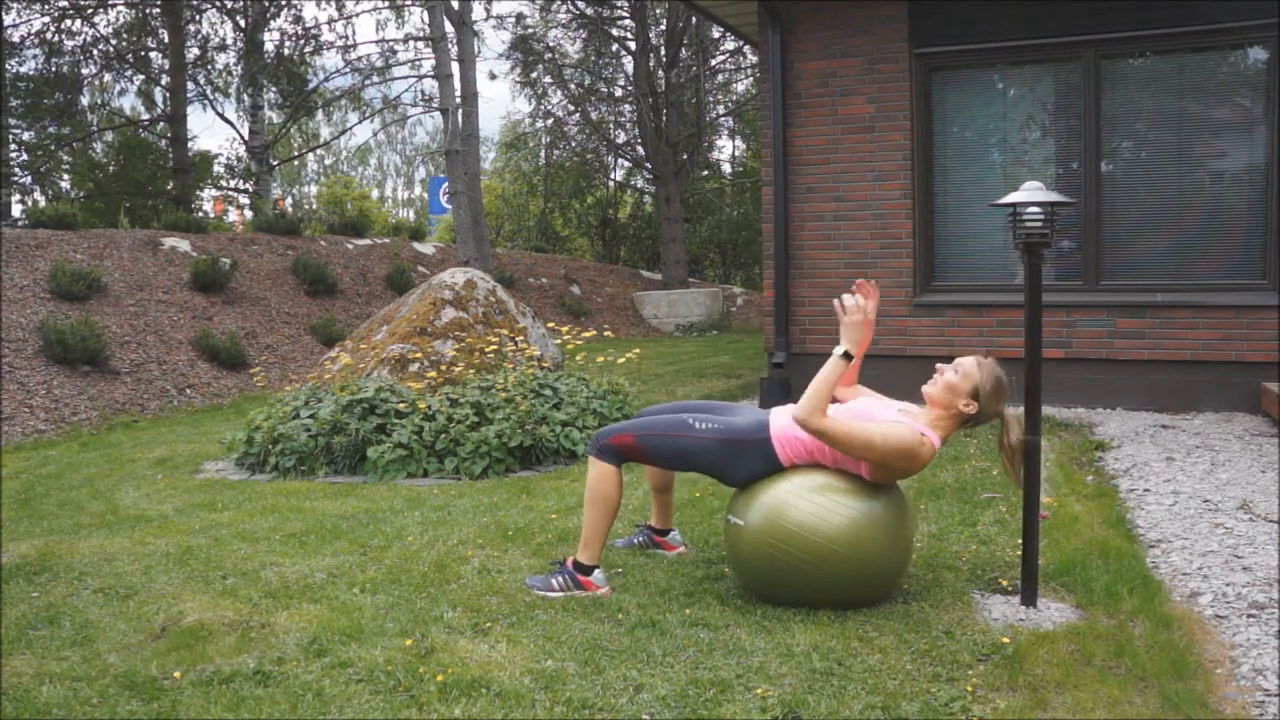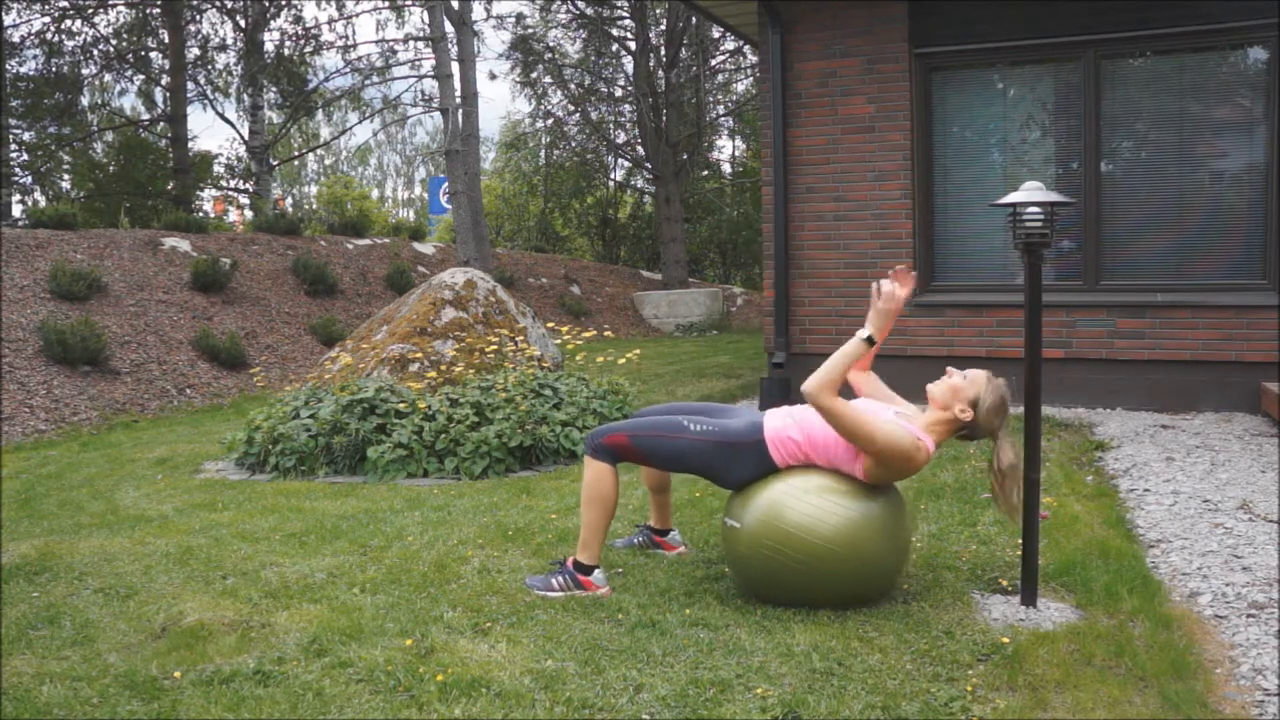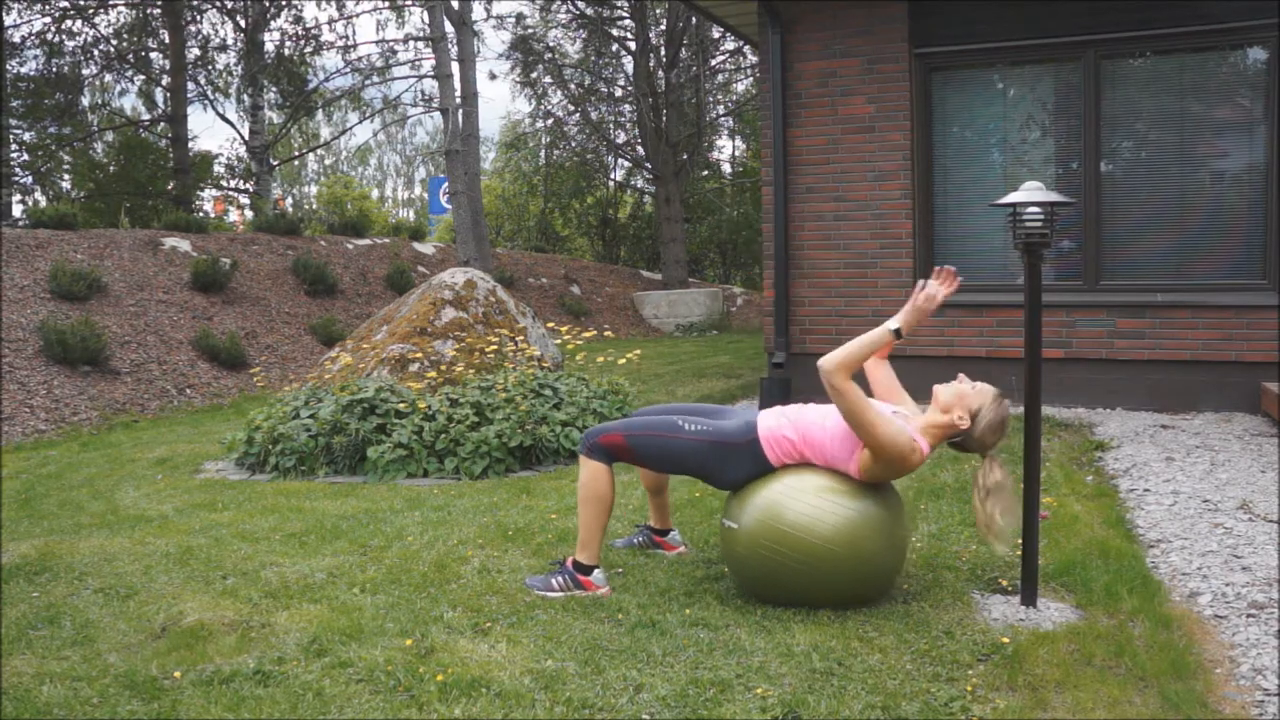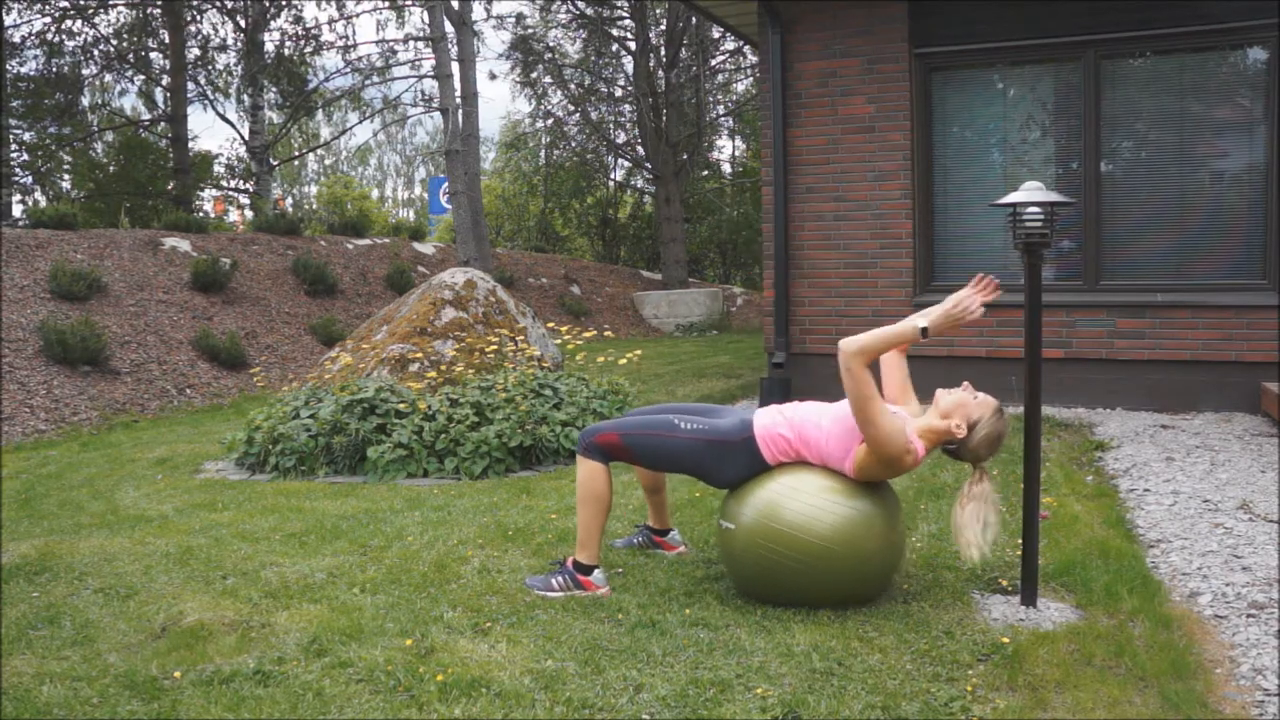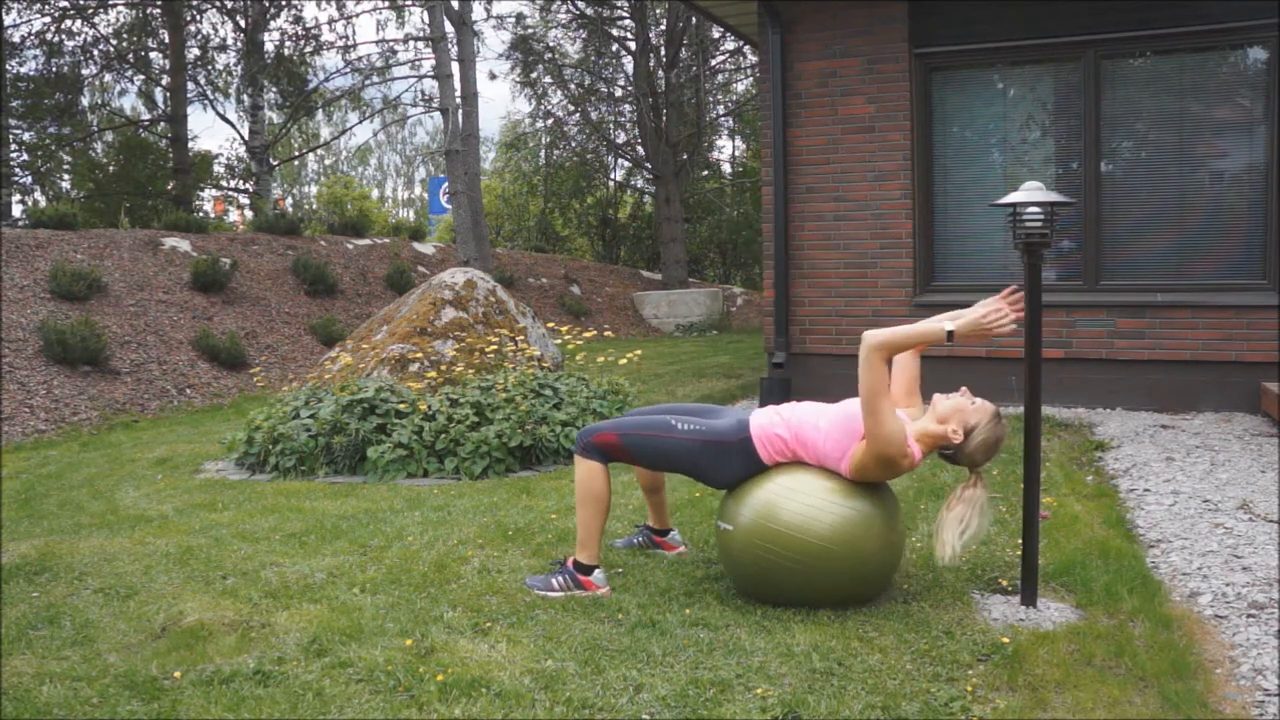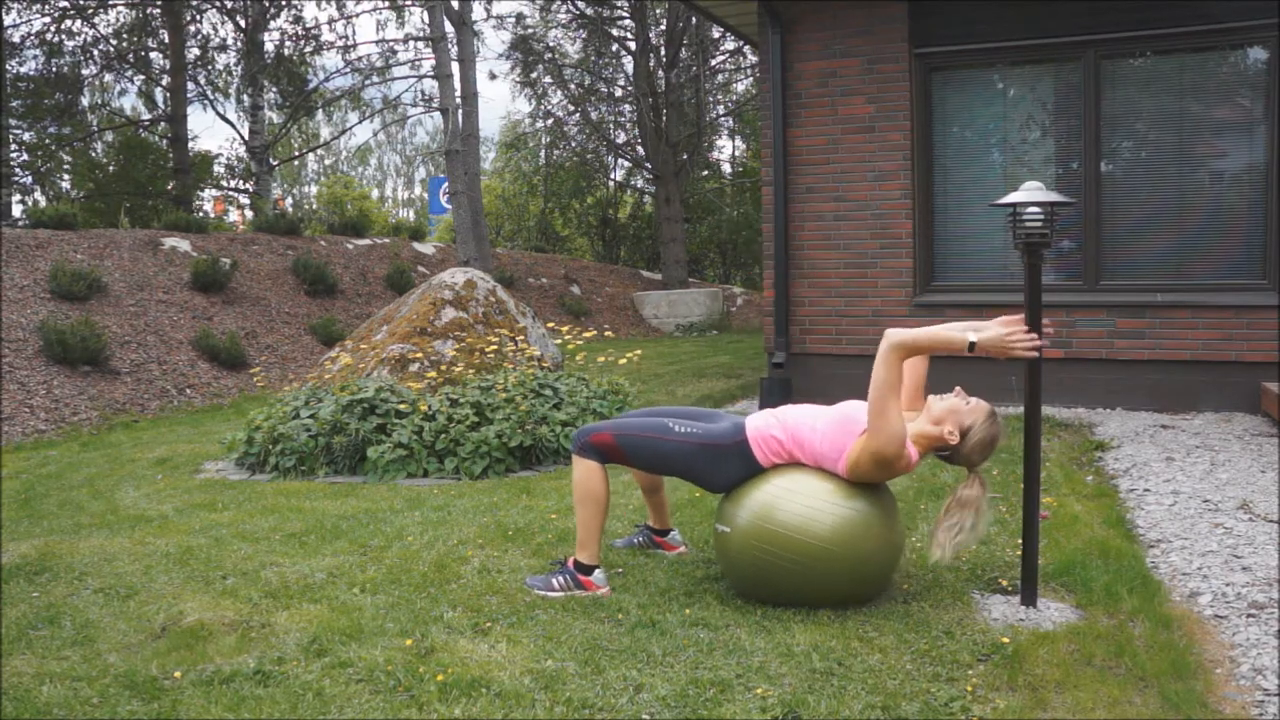
dt=0.1s
person 1, frame 1
left shoulder: (911, 445)
right shoulder: (917, 419)
left elbow: (808, 418)
right elbow: (844, 391)
left wrist: (847, 344)
right wrist: (862, 330)
left hip: (751, 447)
right hip: (763, 422)
left knee: (605, 443)
right knee: (643, 419)
left ankle: (584, 572)
right ankle: (662, 533)
person 1, frame 2
left shoulder: (906, 449)
right shoulder: (912, 421)
left elbow: (817, 391)
right elbow: (855, 370)
left wrist: (874, 328)
right wrist: (884, 319)
left hip: (746, 450)
right hip: (757, 424)
left knee: (600, 443)
right knee: (640, 419)
left ankle: (584, 572)
right ankle: (661, 533)
person 1, frame 3
left shoulder: (902, 449)
right shoulder: (912, 421)
left elbow: (831, 372)
right elbow: (873, 360)
left wrist: (902, 322)
right wrist: (914, 312)
left hip: (743, 449)
right hip: (754, 424)
left knee: (596, 442)
right knee: (637, 421)
left ankle: (584, 572)
right ankle: (661, 533)
person 1, frame 4
left shoulder: (895, 450)
right shoulder: (908, 418)
left elbow: (852, 352)
right elbow: (890, 348)
left wrist: (932, 322)
right wrist: (945, 309)
left hip: (738, 447)
right hip: (748, 426)
left knee: (592, 441)
right knee: (632, 420)
left ankle: (584, 572)
right ankle: (661, 533)
person 1, frame 5
left shoulder: (893, 451)
right shoulder: (911, 421)
left elbow: (873, 345)
right elbow: (907, 346)
left wrist: (955, 328)
right wrist: (965, 319)
left hip: (739, 447)
right hip: (753, 424)
left knee: (591, 441)
right knee: (632, 421)
left ankle: (585, 571)
right ankle: (661, 532)
person 1, frame 6
left shoulder: (887, 454)
right shoulder: (911, 426)
left elbow: (894, 342)
right elbow: (912, 347)
left wrist: (975, 338)
right wrist: (981, 331)
left hip: (734, 450)
right hip: (747, 428)
left knee: (588, 442)
right knee: (631, 421)
left ankle: (585, 573)
right ankle: (662, 533)
